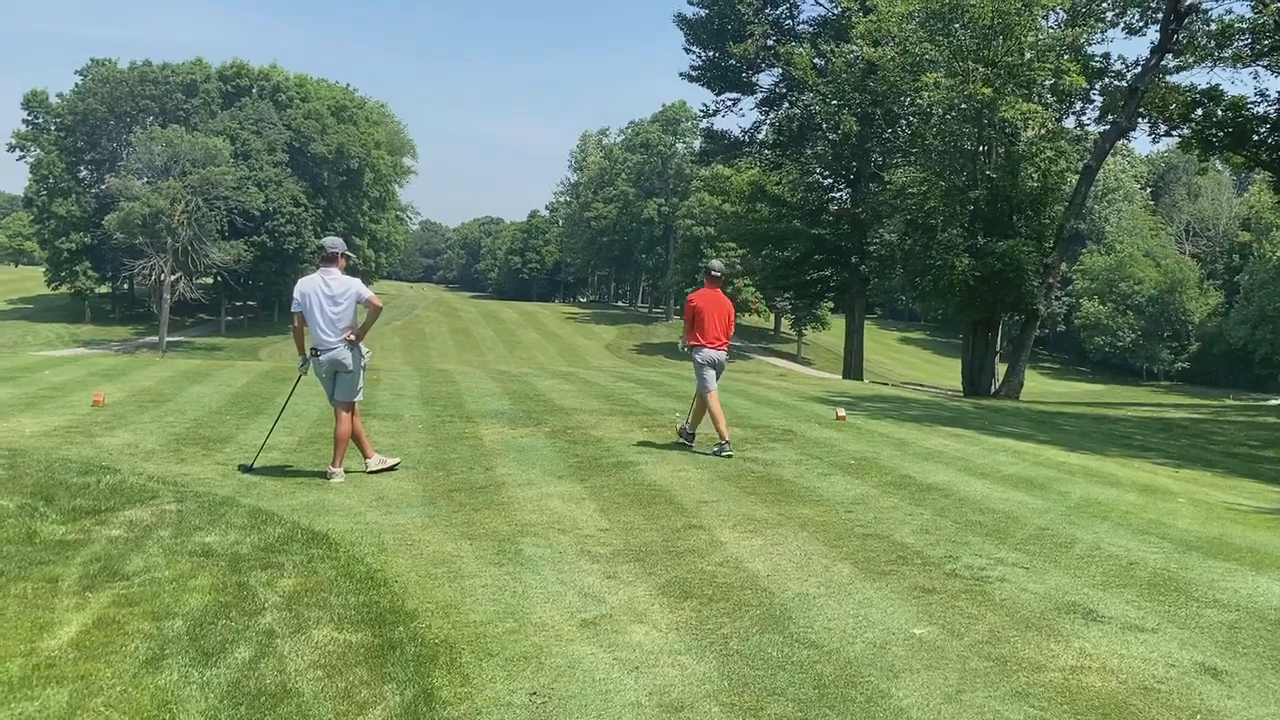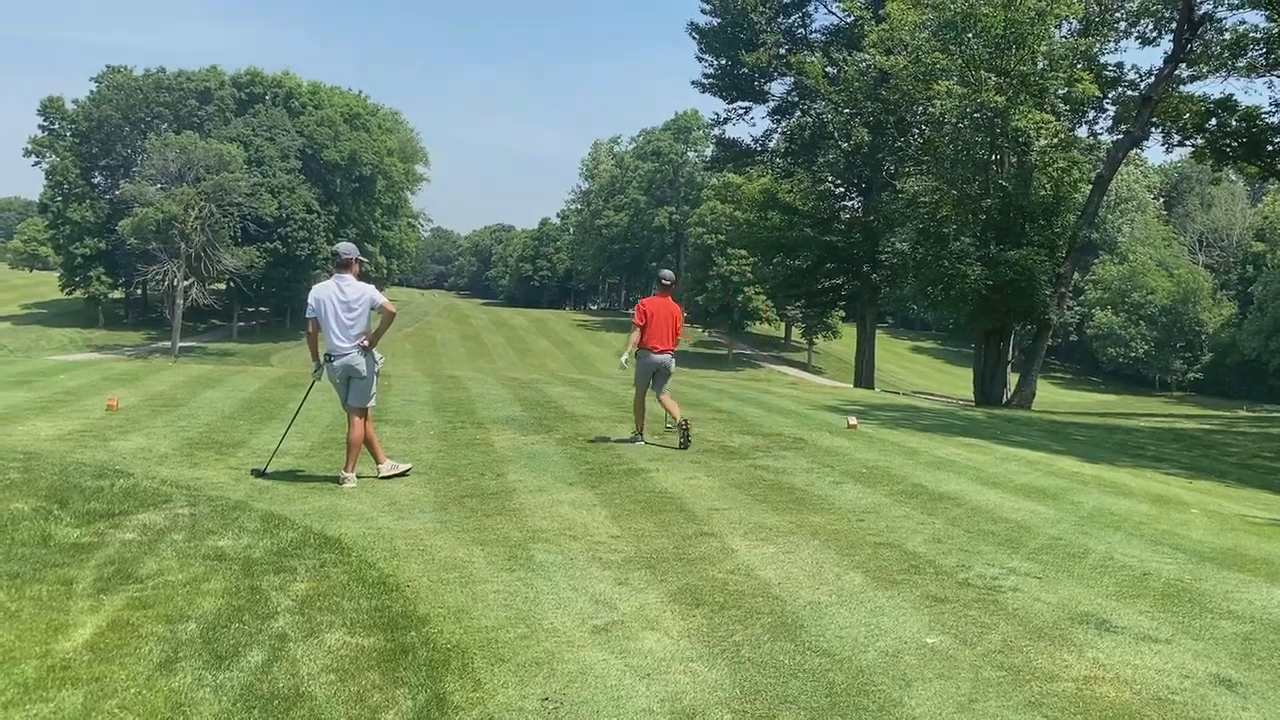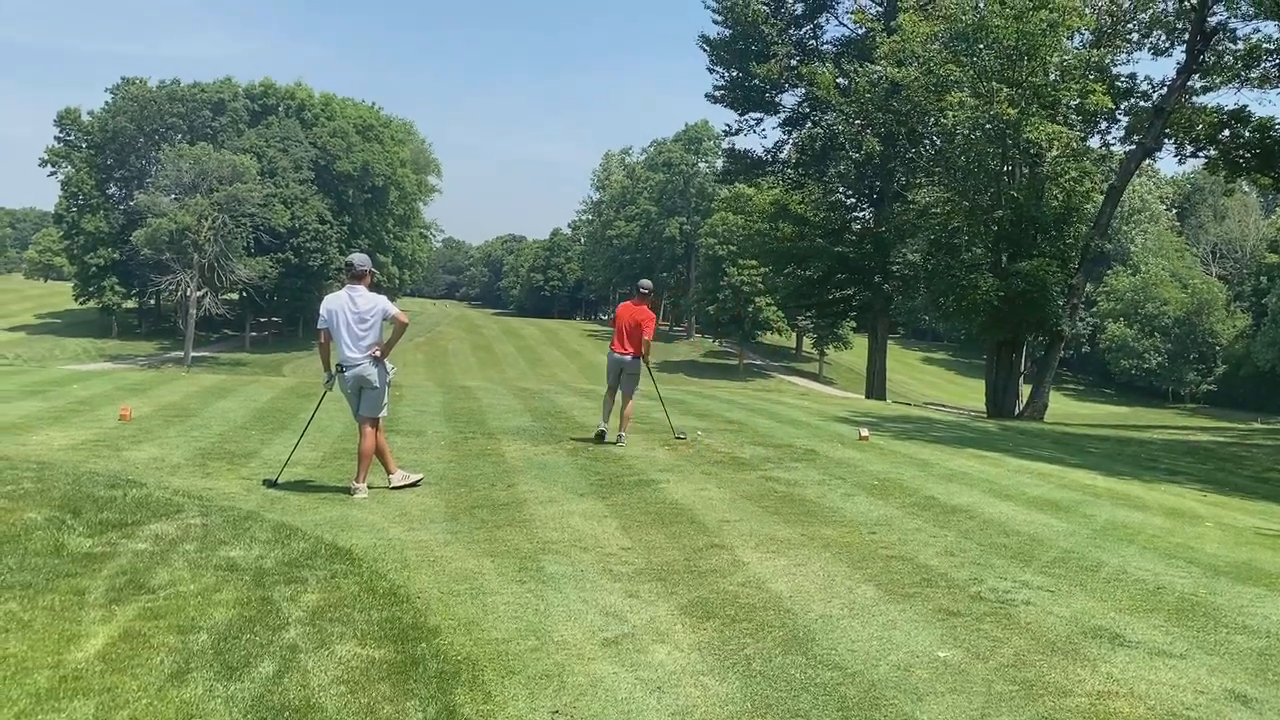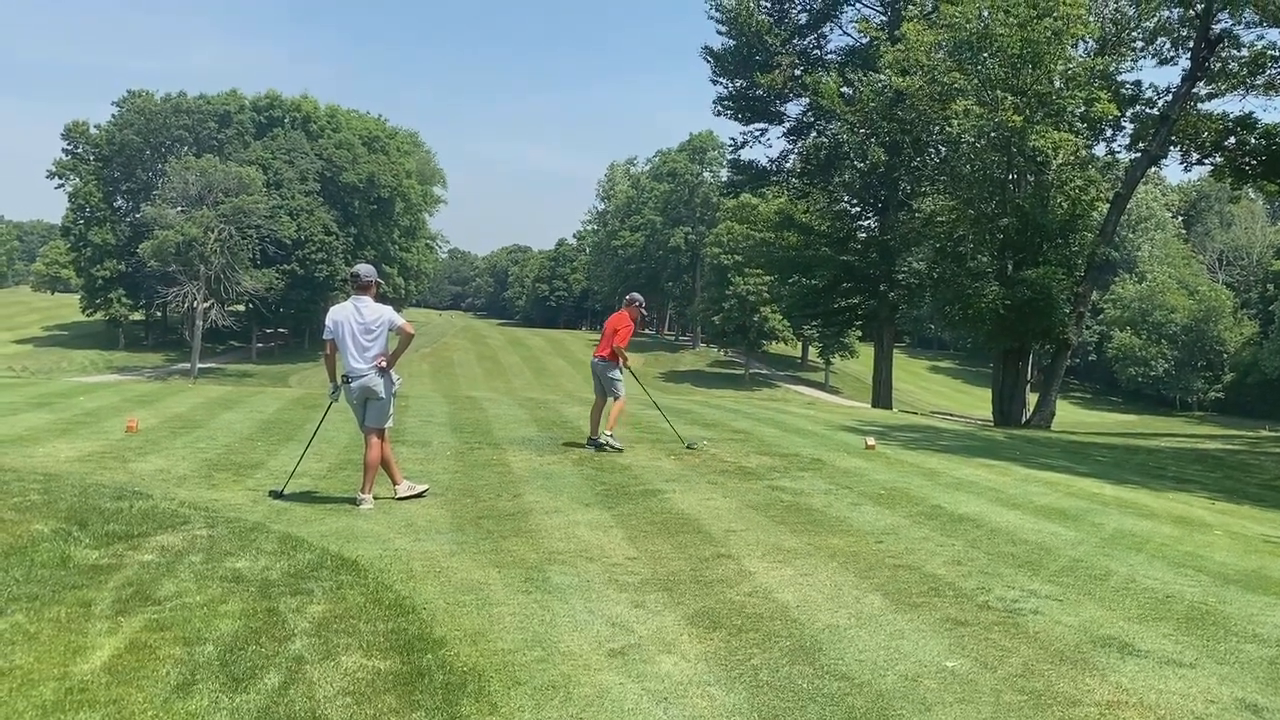
dt=0.7s
person 1, frame 1
left shoulder: (303, 285)
right shoulder: (351, 283)
left elbow: (297, 325)
right elbow: (377, 305)
left wrist: (302, 356)
right wrist: (361, 332)
left hip: (320, 356)
right hip: (347, 352)
left knee: (349, 409)
right knee: (345, 410)
left ankle: (371, 458)
right ankle: (336, 468)
person 1, frame 2
left shoulder: (318, 291)
right shoulder: (364, 290)
left elbow: (311, 330)
right elbow: (390, 311)
left wrist: (316, 361)
right wrist: (375, 338)
left hip: (334, 361)
right hip: (361, 357)
left knee: (362, 414)
right knee: (358, 416)
left ankle: (383, 463)
right ankle: (348, 473)
person 1, frame 3
left shoulder: (329, 301)
right shoulder: (376, 300)
left elbow: (323, 341)
right elbow: (403, 321)
left wrist: (327, 372)
right wrist: (386, 349)
left hip: (346, 372)
right hip: (372, 368)
left knee: (374, 425)
right knee: (369, 426)
left ankle: (394, 474)
right ankle: (359, 484)
person 1, frame 4
left shoulder: (335, 312)
right shoulder: (382, 311)
left elbow: (329, 352)
right elbow: (409, 331)
left wrist: (333, 383)
right wrist: (393, 359)
left hip: (352, 382)
right hip: (378, 378)
left knee: (380, 435)
right knee: (375, 437)
left ankle: (400, 484)
right ankle: (365, 495)
person 2, frame 1
left shoulder: (694, 298)
right shoulder: (727, 302)
left elbow: (687, 326)
right elbow: (729, 333)
left wrist: (685, 342)
left hip: (703, 352)
right hip: (721, 353)
left knee: (711, 398)
right knee: (702, 393)
left ankle: (724, 443)
right ankle: (689, 432)
person 2, frame 2
left shoulder: (645, 304)
right shoulder: (677, 309)
left elbow: (636, 331)
right elbow: (677, 337)
left wrist: (627, 353)
left hip: (647, 354)
right hip: (667, 356)
left knee: (640, 394)
right knee: (663, 395)
left ankle: (639, 434)
right ankle: (680, 421)
person 2, frame 3
left shoulder: (621, 307)
right shoulder: (649, 315)
right elbow: (647, 339)
right wrist: (646, 355)
left hip: (614, 355)
right hip: (632, 359)
left knee: (611, 390)
right knee: (628, 397)
left ankle: (604, 425)
right ankle: (621, 435)
person 2, frame 4
left shoulder: (615, 317)
right shoulder: (627, 323)
right elbow: (617, 346)
left wrist: (617, 361)
right wrist: (625, 360)
left hip: (597, 360)
right hip: (607, 363)
left knee: (600, 400)
right knee: (619, 398)
left ankle: (593, 438)
right ankle: (607, 434)
